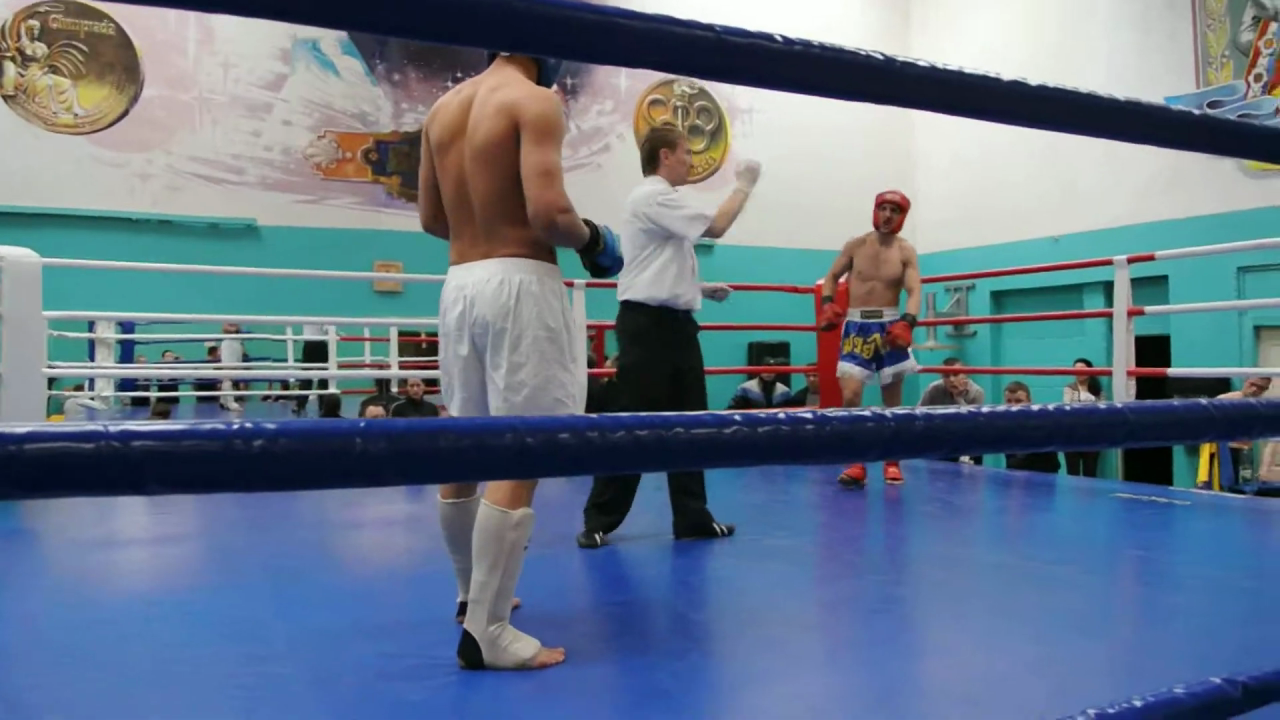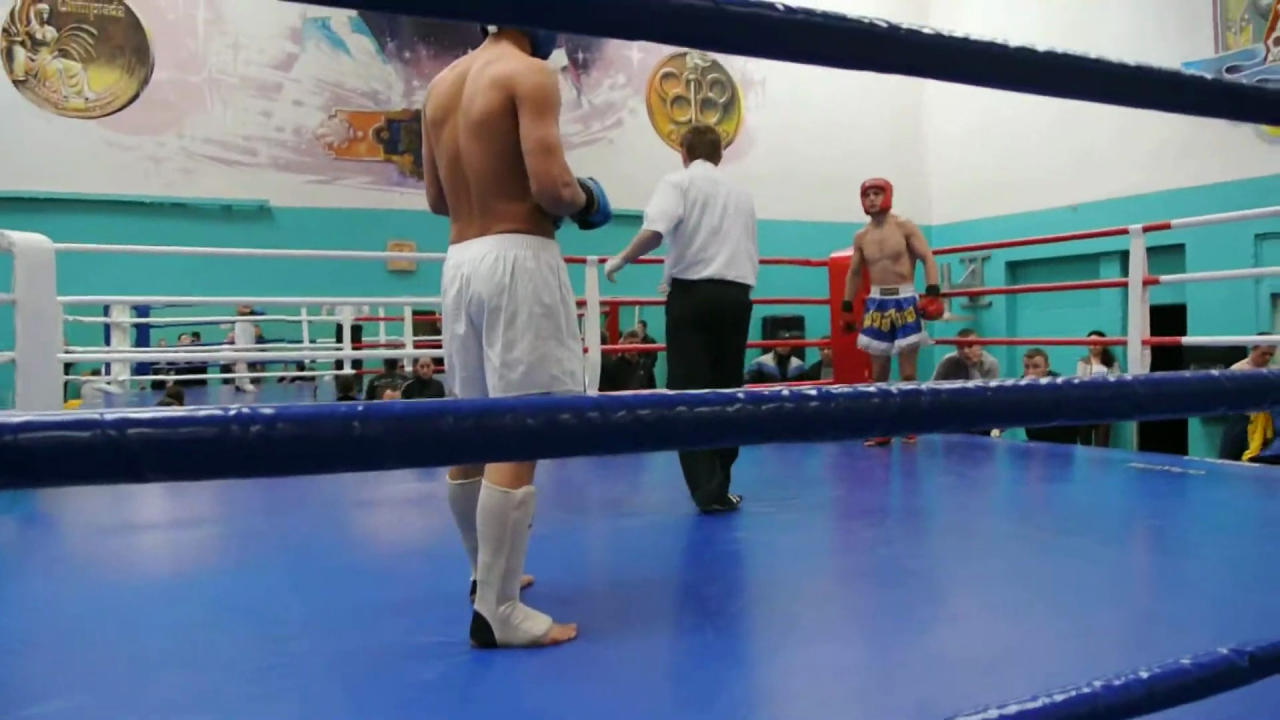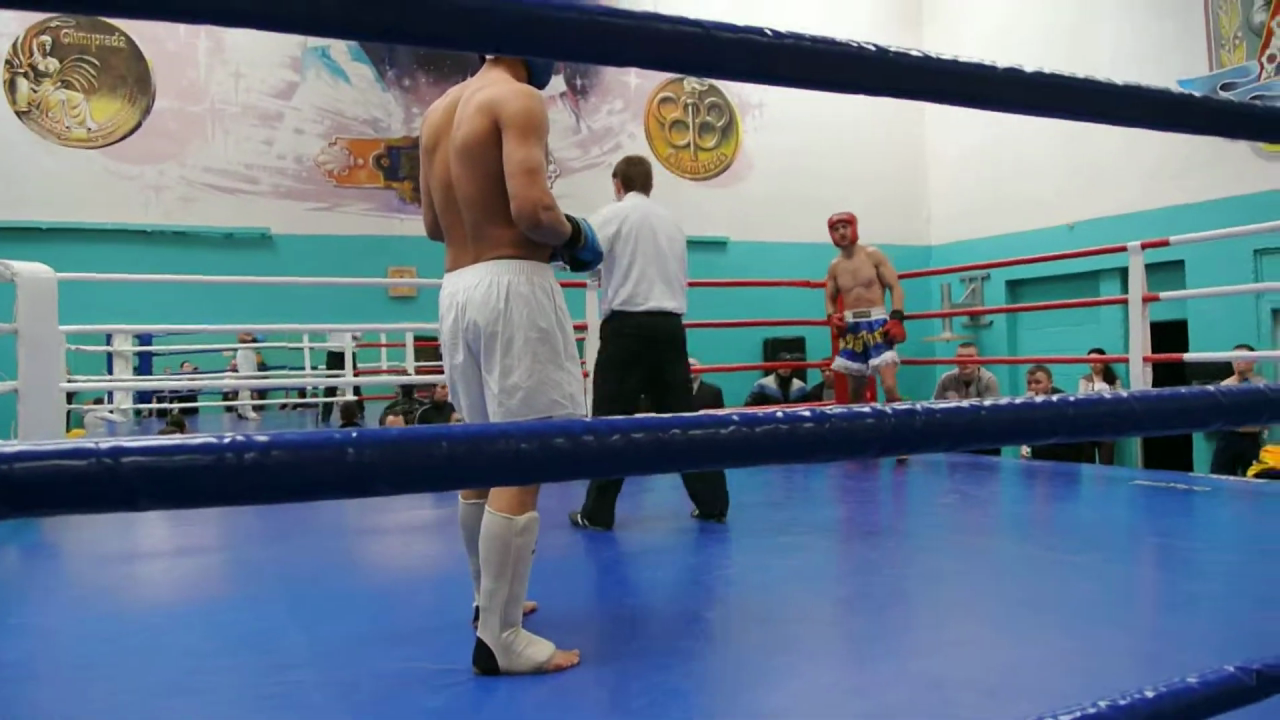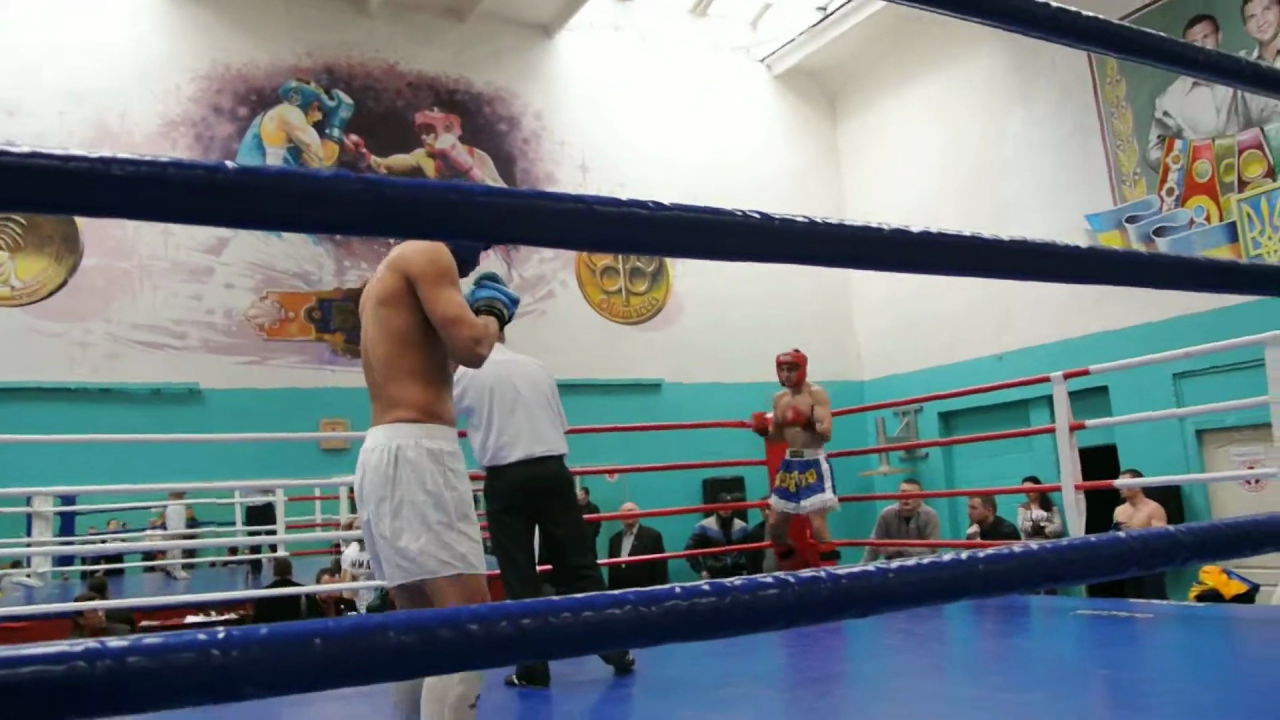
dt=1s
person 1, frame 1
left shoulder: (443, 108)
right shoulder: (535, 101)
left elbow: (431, 217)
right elbow: (548, 211)
right wrist: (593, 240)
left hip: (460, 284)
right hip: (521, 284)
left ankle: (473, 595)
right ankle: (486, 632)
person 1, frame 2
left shoulder: (441, 85)
right shoulder: (529, 74)
right elbow: (550, 184)
right wrist: (586, 200)
left hip: (462, 261)
right hip: (518, 259)
left ankle: (486, 574)
right ankle: (497, 612)
person 1, frame 3
left shoulder: (438, 111)
right shoulder: (519, 98)
right elbow: (533, 209)
right wrist: (573, 233)
left hip: (459, 288)
right hip: (513, 286)
left ankle: (491, 600)
right ankle: (499, 639)
person 1, frame 4
left shoulder: (386, 274)
right shoulder: (426, 253)
right elbow: (472, 348)
left wrist: (469, 312)
right wrist: (493, 313)
left hip: (381, 451)
right hip: (417, 448)
person 2, frame 1
left shoulder: (669, 201)
right shoulder: (651, 197)
right elbow: (715, 226)
left wrist: (702, 288)
right wrist: (745, 185)
left hip: (678, 323)
right hip: (647, 323)
left ankle: (692, 516)
right ankle: (601, 519)
person 2, frame 2
left shoulder: (678, 181)
right shoulder: (741, 192)
left elbow: (655, 231)
left wrist: (619, 261)
left hip: (692, 294)
right hip: (735, 296)
left knee: (690, 392)
right knee: (726, 390)
left ankle: (709, 489)
right ankle: (717, 484)
person 2, frame 3
left shoulder: (614, 214)
right shoulder: (672, 223)
left hip: (627, 325)
right hip: (669, 324)
left knee: (612, 418)
right knee: (683, 415)
left ankle: (597, 512)
right ankle: (712, 501)
person 2, frame 4
left shoulder: (466, 375)
right shoulder: (538, 367)
right elbow: (561, 424)
left hip: (506, 479)
right hip: (552, 470)
left knee: (519, 577)
right knee: (579, 565)
left ankle: (533, 667)
right ankle: (615, 649)
person 3, frame 1
left shoulder: (906, 252)
right shoulder: (855, 245)
left elbow: (915, 292)
right elbow: (832, 277)
left wrist: (907, 324)
right wrist: (828, 304)
left hip: (888, 326)
right hip: (856, 326)
left knee: (893, 401)
right knee: (850, 394)
left ankle: (892, 461)
right ankle: (856, 464)
person 3, frame 2
left shoulder: (904, 226)
right shoulder: (861, 237)
left elbow: (928, 259)
right elbow: (853, 274)
left wrist: (932, 294)
right wrist: (847, 309)
left hip: (905, 301)
right hip: (876, 303)
left knee: (908, 372)
right knee: (879, 371)
person 3, frame 3
left shoulder: (873, 255)
right shoulder: (834, 268)
left elbow: (895, 287)
right elbow: (830, 300)
left wrist: (897, 319)
right wrist: (832, 317)
left hip: (877, 325)
right hip: (851, 329)
left knee: (889, 385)
right knee: (856, 390)
person 3, frame 4
left shoulder: (816, 394)
right shoulder: (779, 398)
left elbow: (826, 429)
right elbow: (776, 435)
left wrist: (806, 422)
right wrist: (763, 429)
left hip: (813, 464)
right hip: (789, 465)
left knee: (819, 529)
right knee: (774, 528)
